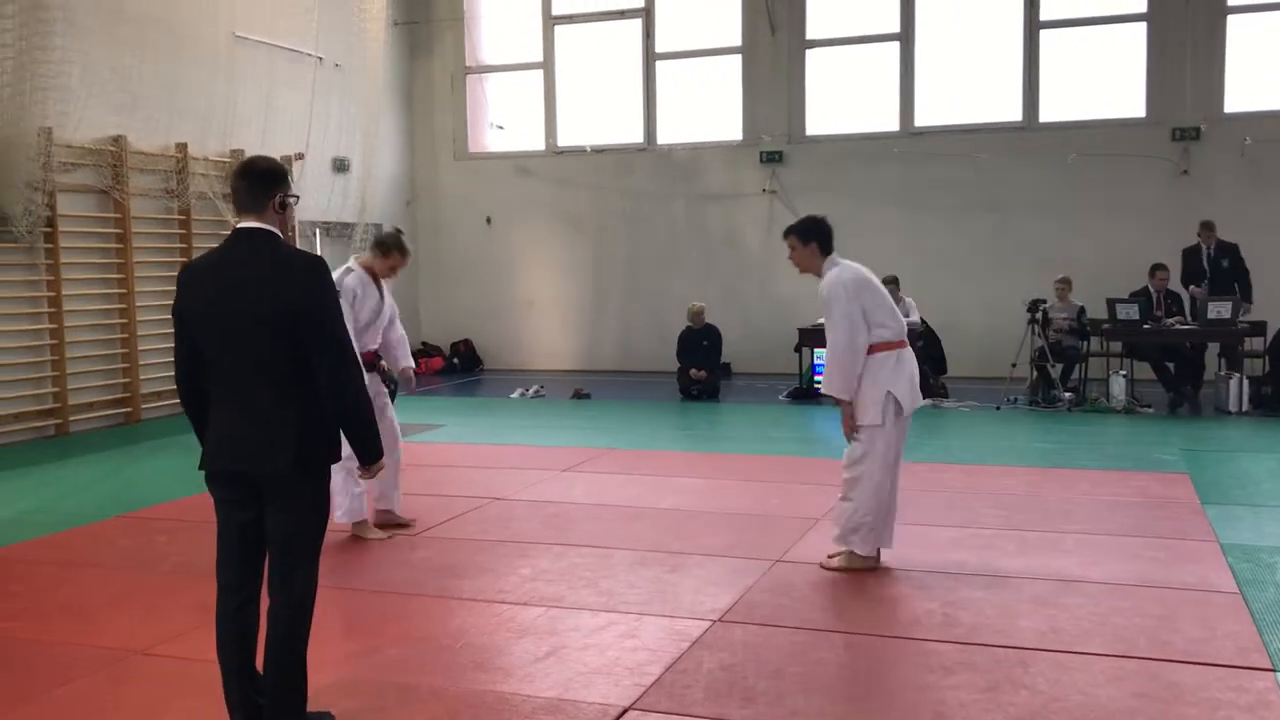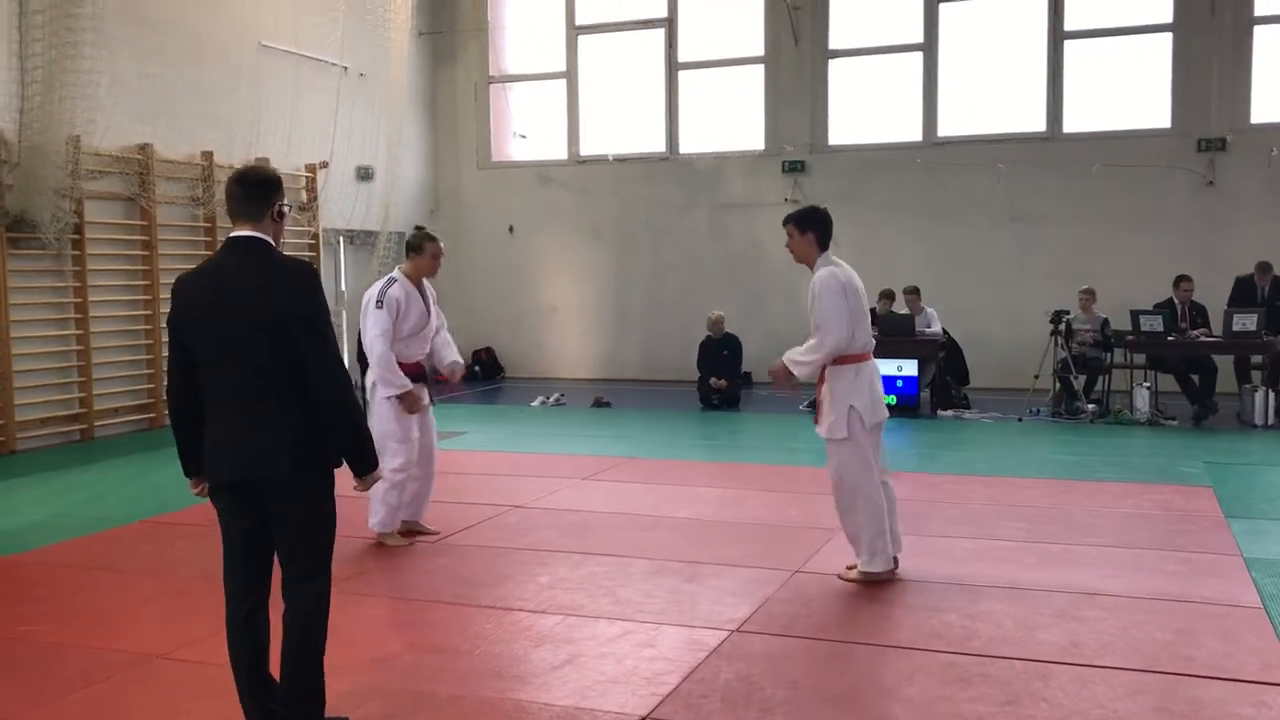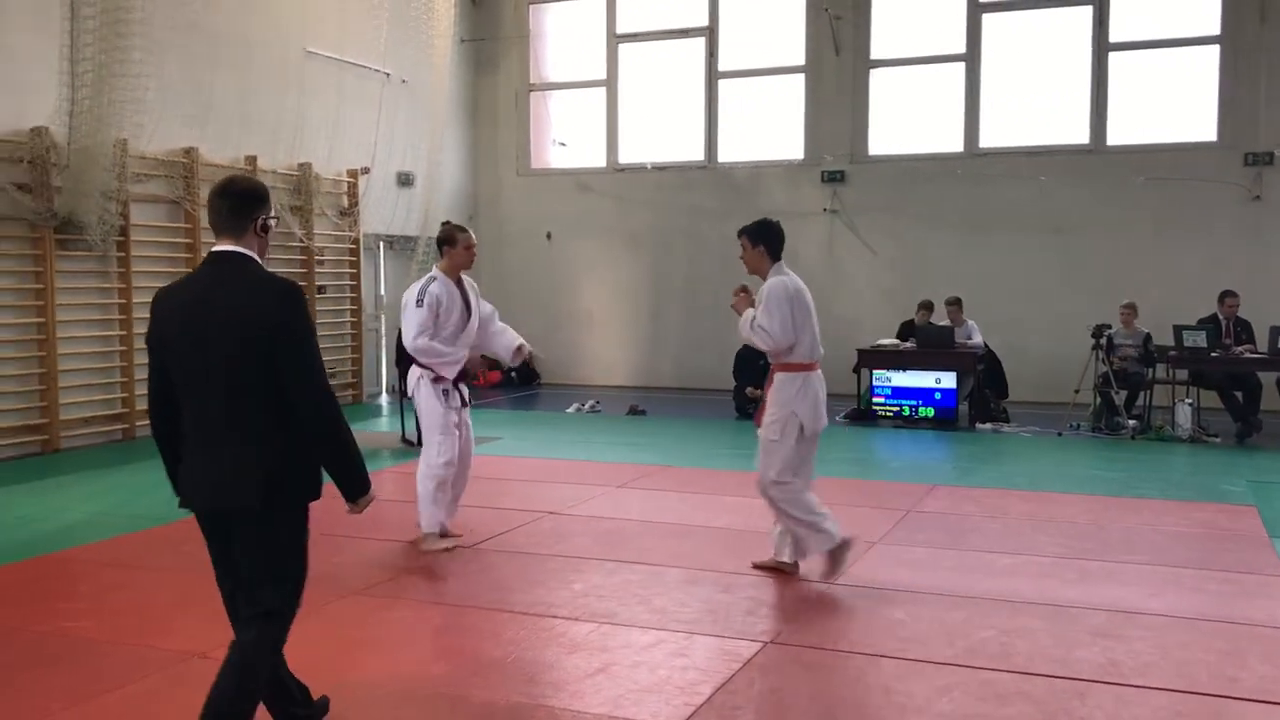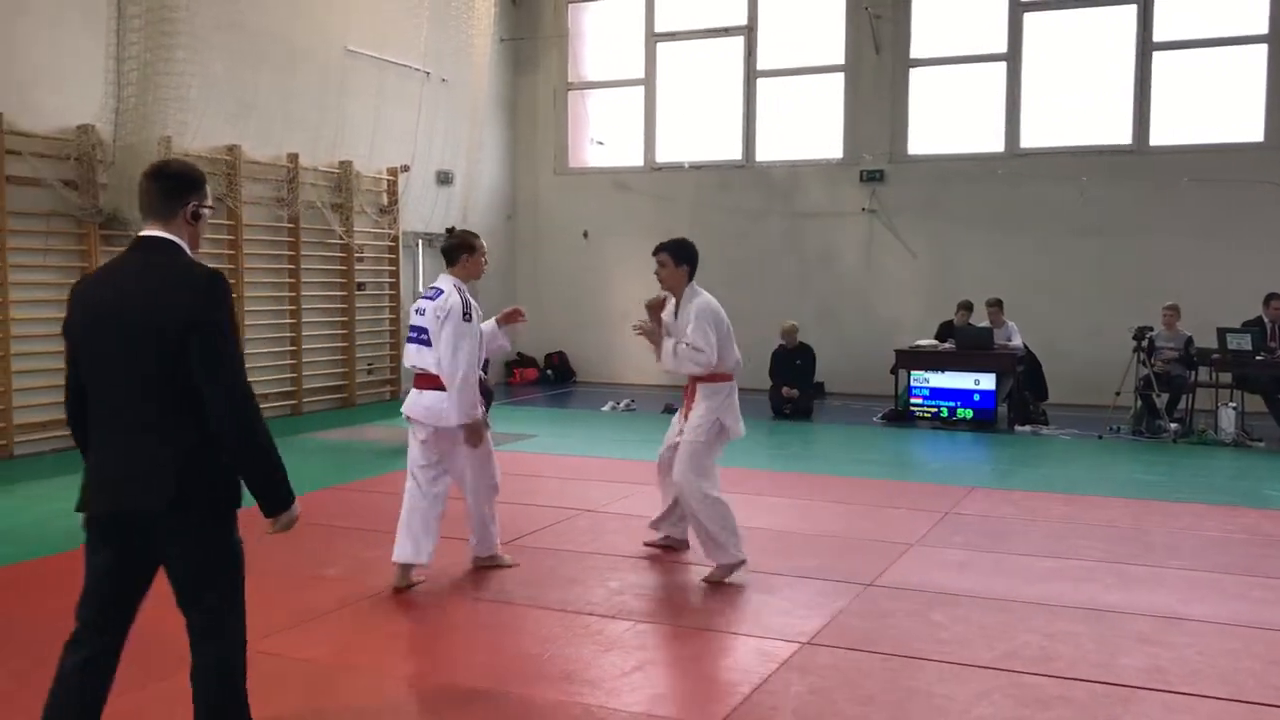
dt=0.7s
person 1, frame 1
left shoulder: (195, 276)
right shoulder: (304, 270)
left elbow: (188, 376)
right elbow: (339, 370)
right wrist: (368, 444)
left hip: (228, 455)
right hip: (295, 453)
left knee: (236, 585)
right knee: (289, 588)
person 1, frame 2
left shoulder: (190, 286)
right shoulder: (294, 277)
left elbow: (180, 390)
right elbow: (329, 378)
left wrist: (194, 462)
right wrist: (362, 456)
left hip: (226, 462)
right hip: (294, 460)
left knee: (244, 593)
right knee: (305, 588)
person 1, frame 3
left shoulder: (169, 301)
right shoulder: (278, 296)
left elbow: (161, 408)
right elbow: (314, 401)
left wrist: (185, 477)
right wrist: (353, 480)
left hip: (206, 485)
right hip: (272, 484)
left knee: (251, 609)
right knee: (266, 615)
person 1, frame 4
left shoulder: (90, 289)
right shoulder: (200, 286)
left elbow: (76, 400)
right elbow: (231, 404)
right wrist: (277, 495)
left hip: (112, 491)
right hip: (190, 491)
left knee: (96, 634)
right knee: (215, 632)
person 2, frame 1
left shoulder: (834, 282)
right shoulder: (845, 273)
left elbow: (845, 344)
left wrist: (843, 400)
right wrist: (850, 395)
left hip: (884, 372)
right hip: (890, 367)
left knee: (865, 462)
right knee: (878, 462)
left ankle: (861, 548)
right ankle: (867, 543)
person 2, frame 2
left shoulder: (826, 278)
right shoulder: (838, 272)
left elbow: (831, 338)
left wrist: (791, 363)
right wrist: (799, 362)
left hip: (848, 382)
right hip: (854, 376)
left knee: (855, 476)
right knee: (866, 472)
left ankle: (877, 563)
right ankle: (881, 551)
person 2, frame 3
left shoulder: (777, 287)
right shoulder: (785, 282)
left elbow: (775, 338)
left wrist: (747, 313)
right wrist: (751, 309)
left hip: (793, 387)
right hip: (799, 383)
left knee: (774, 476)
right knee: (792, 473)
left ankle: (830, 540)
right ankle: (787, 554)
person 2, frame 4
left shoulder: (701, 307)
right shoulder: (675, 304)
left elbow: (700, 360)
right elbow: (666, 354)
left wrist: (663, 339)
right wrist: (655, 322)
left hip: (714, 397)
right hip: (697, 395)
left knee: (691, 479)
right knee: (668, 465)
left ankle: (729, 554)
right ankle: (672, 533)
person 3, frame 1
left shoulder: (378, 282)
right shoulder: (344, 282)
left elbow: (391, 326)
left wrist: (403, 364)
left hip: (369, 368)
left knee: (388, 438)
right knee: (350, 447)
left ankle: (384, 509)
right ankle: (356, 519)
person 3, frame 2
left shoulder: (426, 290)
right shoulder: (387, 292)
left elbow: (438, 332)
right elbow: (377, 348)
left wrist: (452, 363)
right wrist: (404, 390)
left hip: (415, 381)
right hip: (390, 385)
left knee: (424, 455)
right knee: (400, 457)
left ankle: (409, 519)
right ankle: (384, 526)
person 3, frame 3
left shoulder: (468, 287)
right shoulder: (426, 291)
left elbow: (487, 324)
right elbow: (416, 342)
left wrist: (515, 346)
right wrist: (461, 360)
left hip: (454, 381)
right hip: (432, 381)
left knee: (462, 455)
right knee: (441, 455)
left ankle: (438, 519)
right ankle: (430, 531)
person 3, frame 4
left shoulder: (430, 296)
right shoulder: (459, 300)
right elbow: (458, 366)
left wrist: (498, 324)
right wrist: (472, 417)
left hip: (419, 400)
right hip: (449, 404)
left knee: (423, 485)
right knee: (481, 482)
left ankle: (405, 567)
right ankle: (485, 553)
